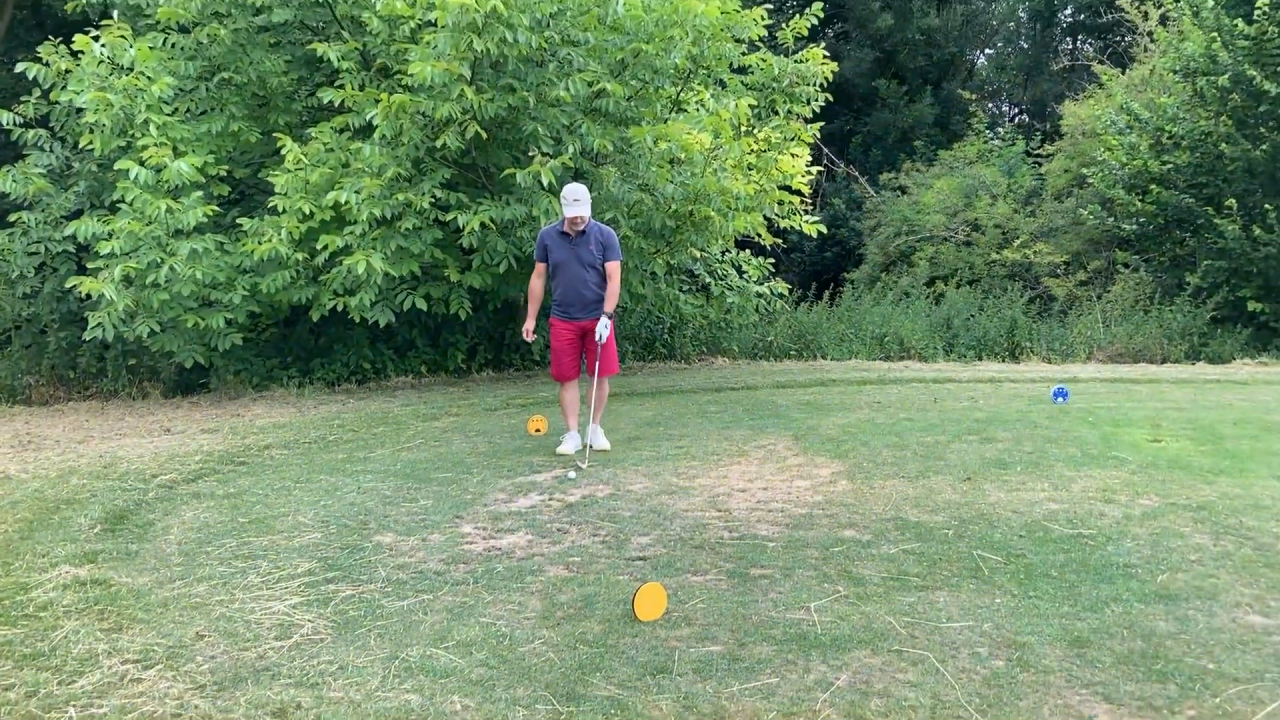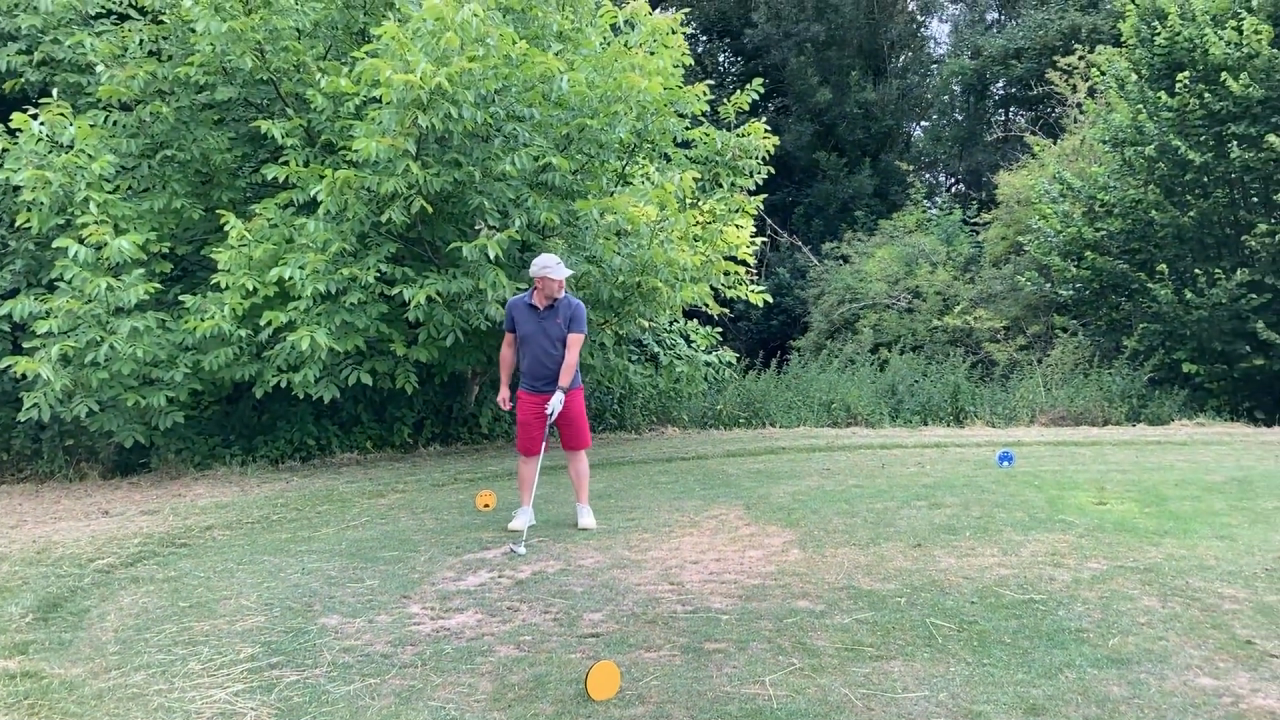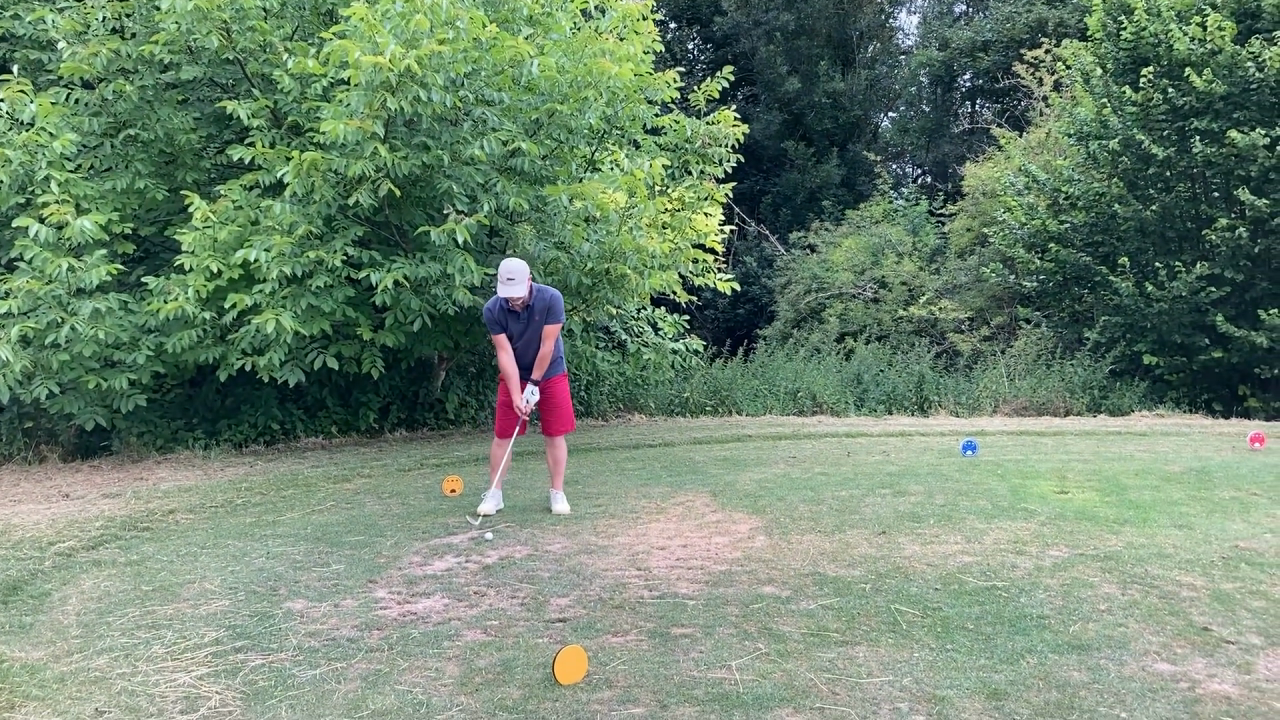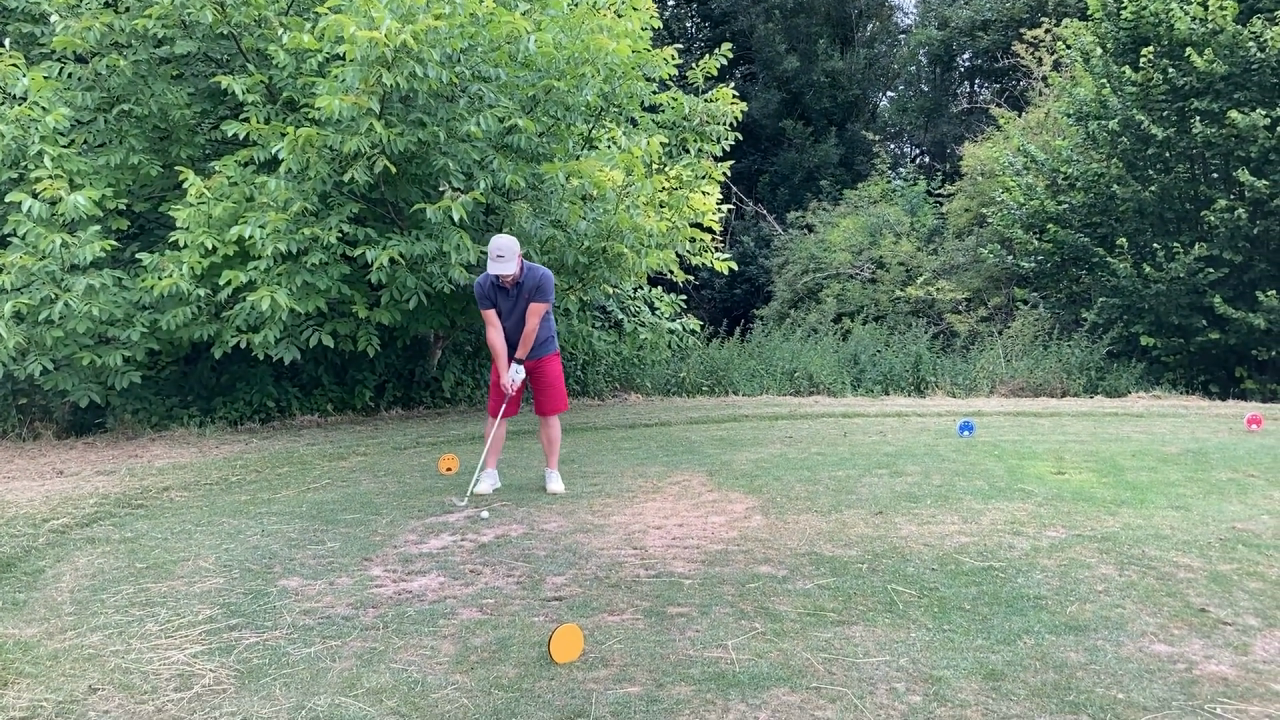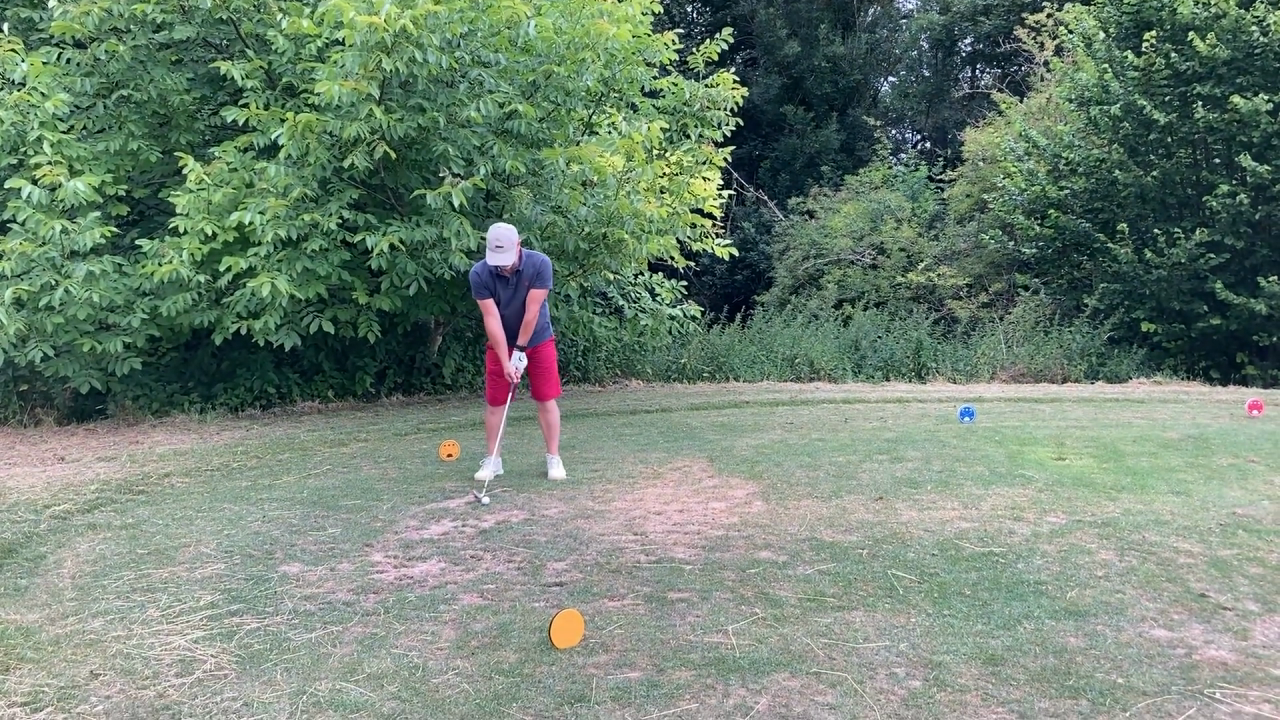
dt=1s
person 1, frame 1
left shoulder: (605, 235)
right shoulder: (547, 236)
left elbow: (614, 279)
right elbow: (538, 278)
left wrist: (606, 317)
right wrist: (531, 318)
left hip: (597, 318)
right hip: (562, 320)
left knee: (601, 375)
right knee: (566, 379)
left ankle: (595, 428)
right ankle: (572, 435)
person 1, frame 2
left shoulder: (574, 308)
right shoulder: (515, 306)
left elbow: (572, 353)
right elbow: (509, 347)
left wrist: (561, 391)
right wrist: (504, 386)
left hip: (568, 391)
right hip: (528, 393)
left knee: (576, 450)
right knee: (527, 453)
left ankle: (583, 507)
right ankle: (525, 510)
person 1, frame 3
left shoulder: (551, 299)
right shoulder: (492, 309)
left elbow: (547, 346)
right elbow: (505, 354)
left wrist: (534, 384)
right wrist: (516, 395)
left hip: (551, 375)
right hip: (513, 377)
left knee: (555, 434)
right knee: (503, 435)
left ankle: (557, 493)
right ankle: (494, 493)
person 1, frame 4
left shoulder: (542, 277)
right shoulder: (483, 285)
left elbow: (532, 325)
right elbow: (494, 329)
left wrist: (518, 363)
right wrist: (504, 371)
left hip: (543, 354)
right hip: (505, 355)
left knee: (549, 414)
right knee: (497, 414)
left ankle: (552, 472)
right ankle: (489, 473)
person 1, frame 5
left shoulder: (540, 264)
right shoulder: (479, 273)
left elbow: (532, 311)
right elbow: (492, 319)
left wrist: (521, 350)
right wrist: (506, 361)
left hip: (538, 341)
right hip: (501, 344)
left knee: (546, 399)
right knee: (495, 402)
left ankle: (553, 458)
right ankle: (492, 460)
